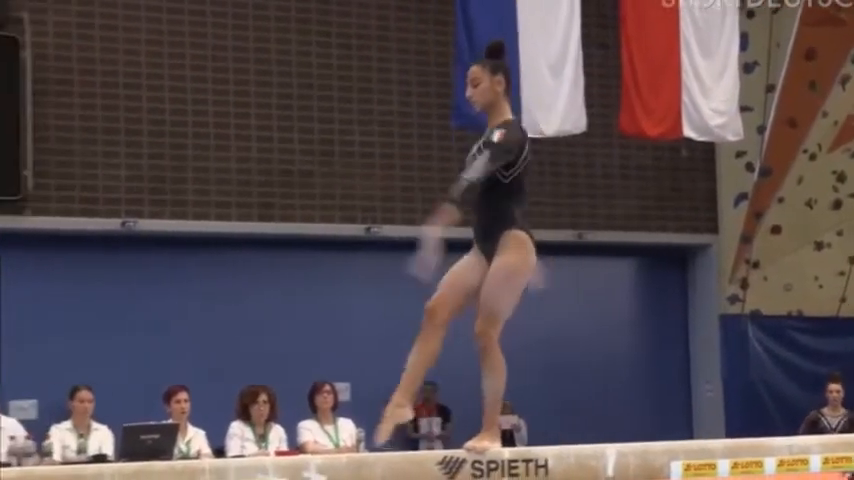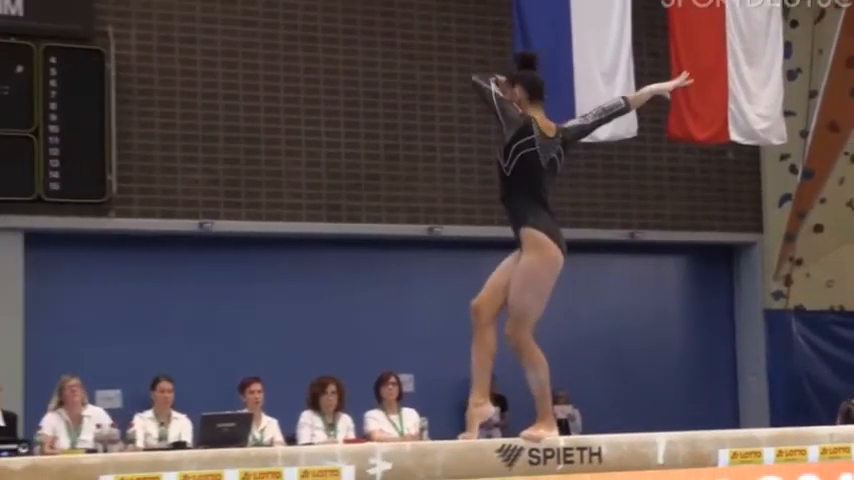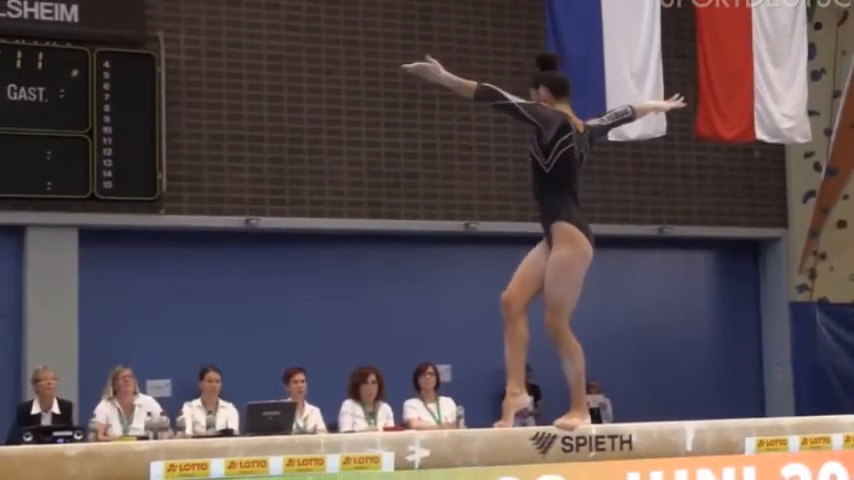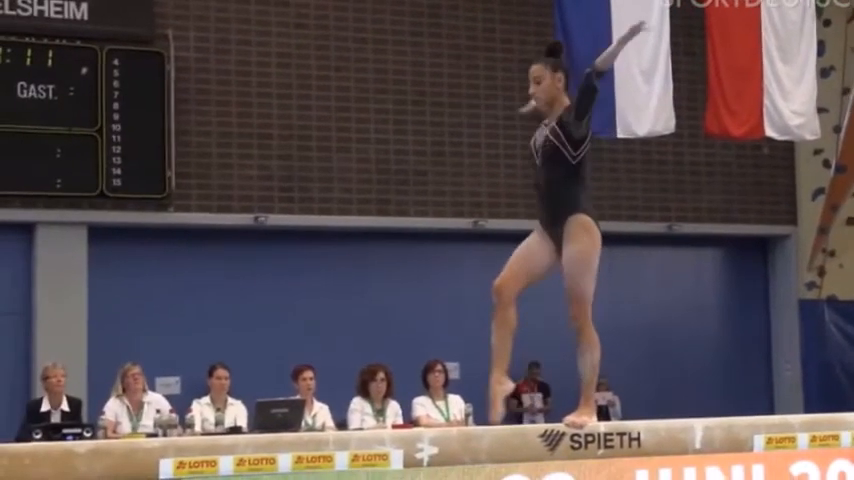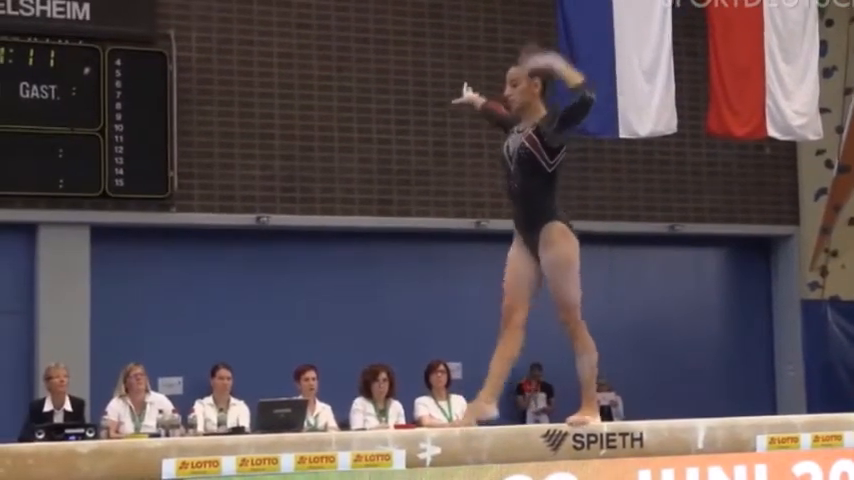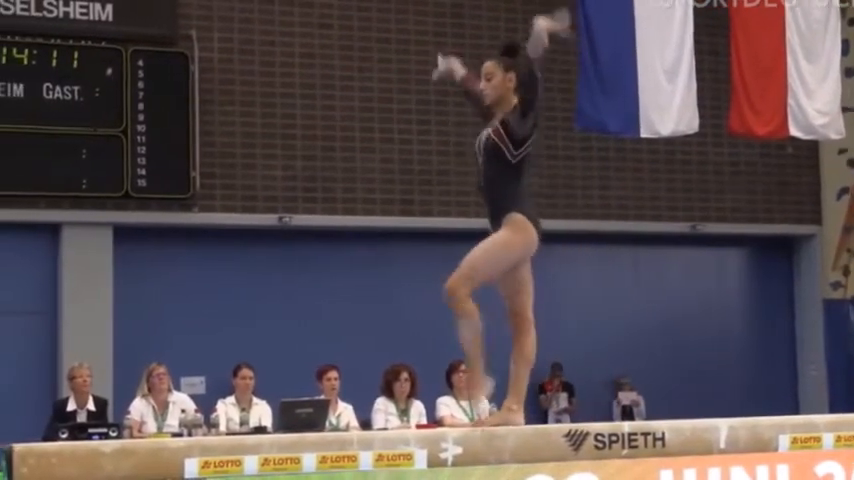
dt=0.4s
person 1, frame 1
left shoulder: (506, 134)
right shoulder: (495, 134)
left elbow: (469, 182)
left wrist: (434, 231)
left hip: (512, 245)
right hip: (486, 247)
left knee: (485, 335)
right knee: (435, 313)
left ankle: (490, 432)
right ankle: (401, 402)
person 1, frame 2
left shoulder: (519, 124)
right shoulder: (560, 133)
left elbow: (481, 84)
right elbow: (610, 110)
left wrist: (499, 87)
right wrist: (658, 88)
left hip: (539, 242)
right hip: (532, 242)
left knee: (518, 332)
right knee: (481, 310)
left ankle: (546, 420)
right ankle: (480, 400)
person 1, frame 3
left shoulder: (551, 121)
right shoulder: (581, 129)
left elbow: (505, 100)
right elbow: (622, 113)
left wrist: (444, 77)
right wrist: (660, 106)
left hip: (569, 234)
right hip: (554, 236)
left knee: (556, 322)
right knee: (512, 302)
left ankle: (579, 409)
right ankle: (516, 390)
person 1, frame 4
left shoulder: (575, 116)
right shoulder: (545, 122)
left elbow: (591, 79)
left wrist: (619, 42)
right wrist: (538, 104)
left hip: (577, 228)
right hip: (547, 229)
left knee: (580, 317)
right knee: (503, 289)
left ankle: (587, 407)
right ankle: (499, 378)
person 1, frame 5
left shoulder: (551, 126)
right shoulder: (519, 127)
left elbow: (586, 100)
right elbow: (501, 114)
left wrist: (554, 62)
right wrist: (477, 101)
left hip: (552, 234)
right hip: (524, 236)
left knee: (571, 322)
right knee: (512, 317)
left ankle: (590, 406)
right ankle: (485, 402)
person 1, frame 6
left shoulder: (521, 117)
right shoulder: (496, 119)
left elbow: (528, 71)
right elbow: (477, 92)
left wrist: (541, 33)
right wrist: (457, 71)
left hip: (517, 226)
right hip: (506, 227)
left knee: (456, 288)
right knee: (521, 318)
left ankle: (476, 378)
right ankle: (512, 408)
